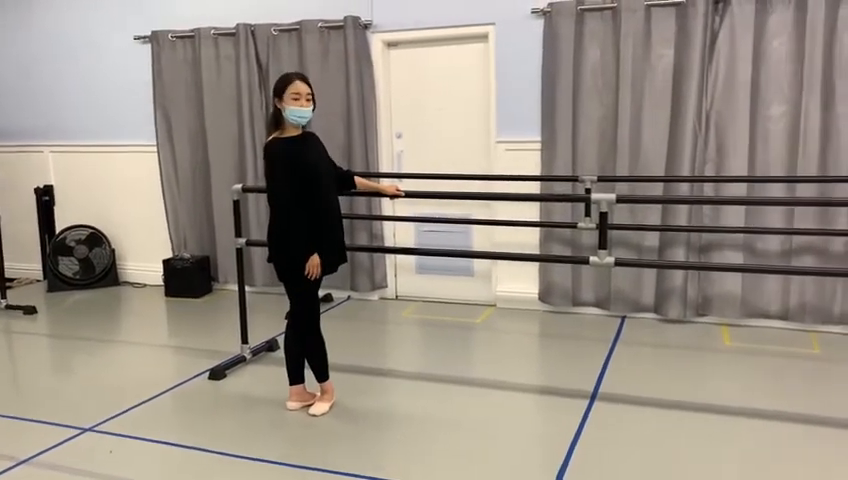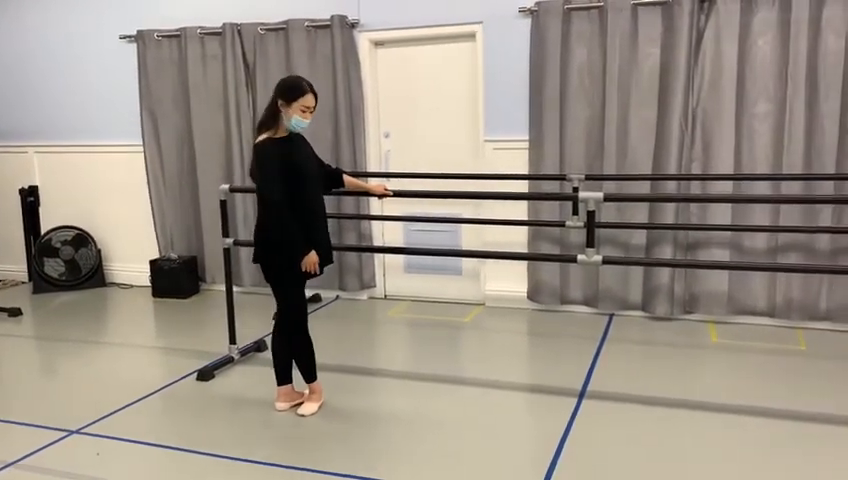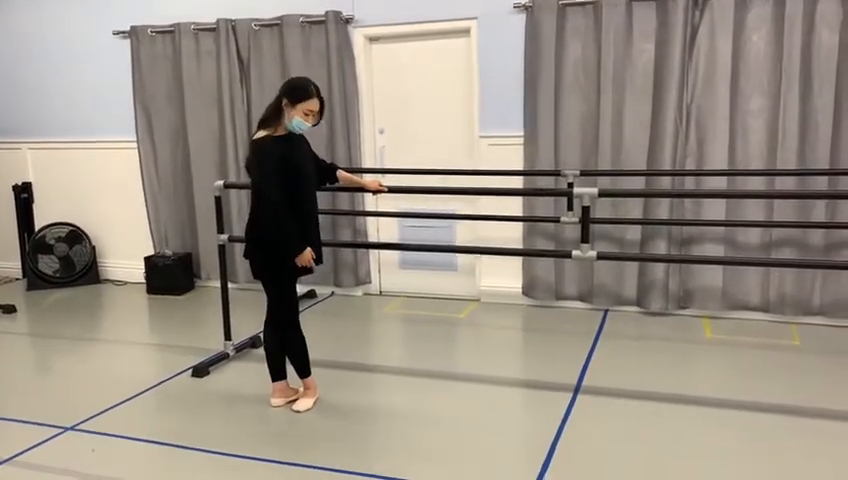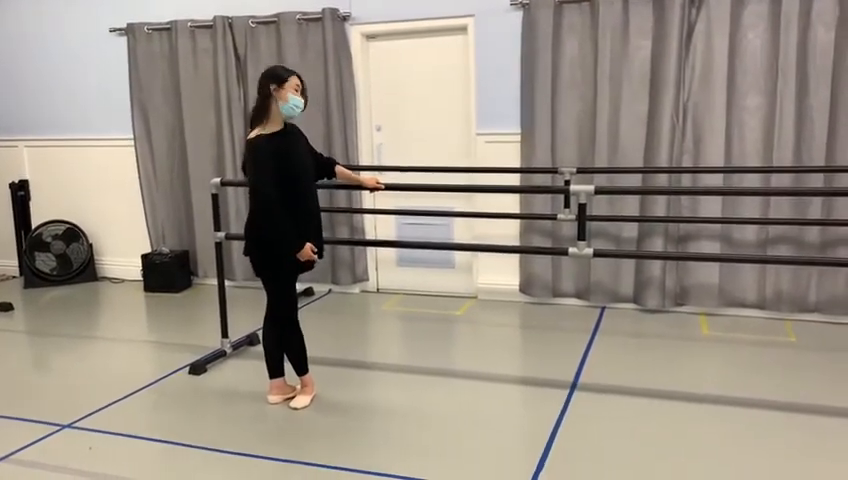
dt=0.4s
person 1, frame 1
left shoulder: (310, 141)
right shoulder: (276, 148)
left elbow: (337, 177)
right elbow: (284, 206)
left wrist: (380, 188)
right wrist: (307, 251)
left hip: (315, 243)
right hip: (294, 248)
left knee: (301, 315)
right knee: (307, 315)
left ankle: (297, 392)
right ankle: (325, 387)
person 1, frame 2
left shoulder: (297, 142)
right shoulder: (266, 149)
left elbow: (327, 175)
right elbow: (276, 206)
left wrist: (369, 187)
right wrist: (303, 250)
left hip: (299, 245)
right hip: (281, 249)
left knee: (288, 315)
right knee: (294, 316)
left ankle: (285, 391)
right ankle: (313, 388)
person 1, frame 3
left shoulder: (296, 140)
right shoulder: (264, 147)
left elbow: (323, 170)
right elbow: (271, 204)
left wrist: (363, 183)
right wrist: (298, 246)
left hip: (290, 243)
right hip: (272, 245)
left knee: (279, 312)
right knee: (286, 313)
left ankle: (280, 387)
right ankle: (308, 383)
person 1, frame 4
left shoulder: (292, 134)
right shoulder: (259, 145)
left elbow: (321, 164)
right elbow: (266, 202)
left wrist: (361, 180)
right wrist: (297, 243)
left hip: (291, 239)
right hip: (272, 242)
left knee: (279, 309)
right knee: (284, 310)
left ankle: (277, 385)
right ankle: (305, 381)
